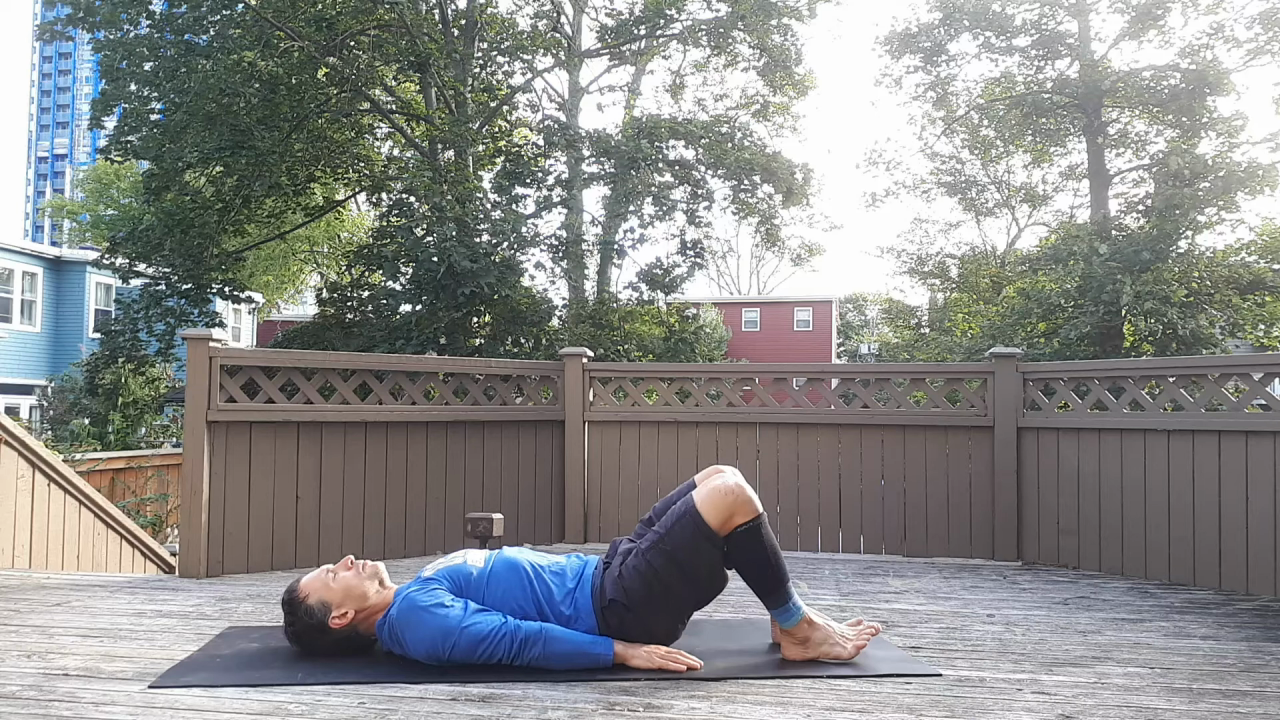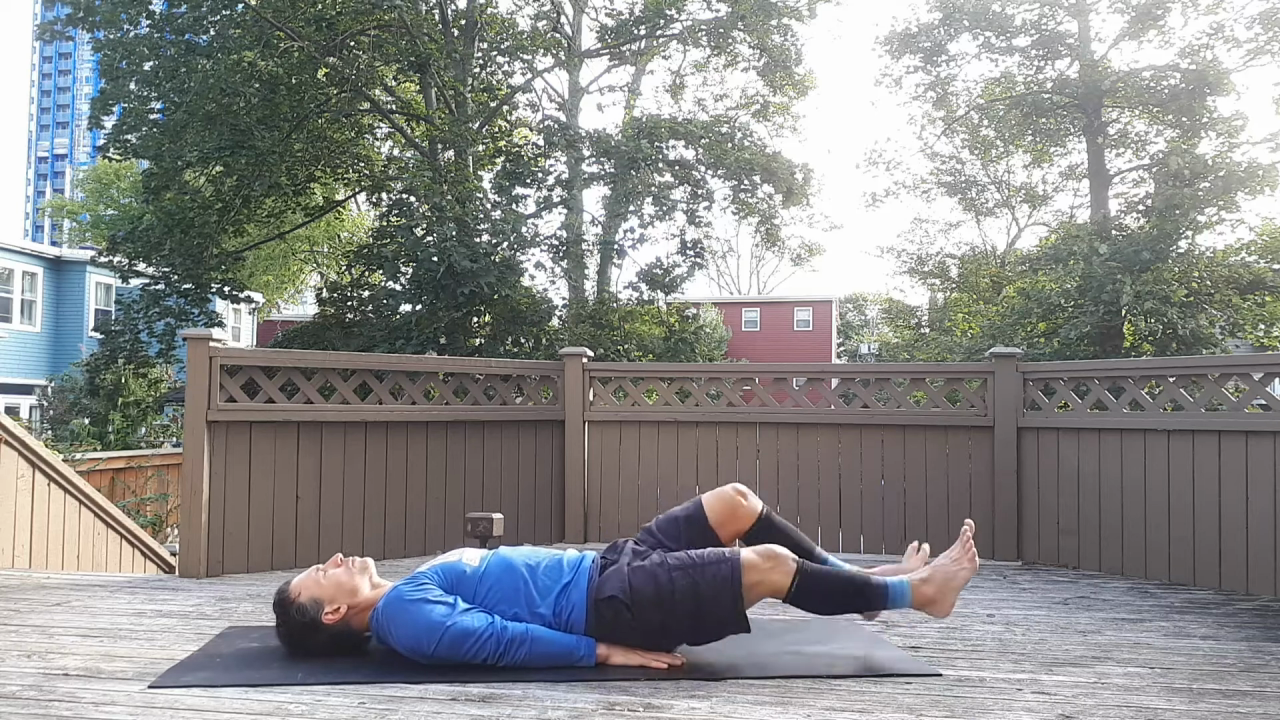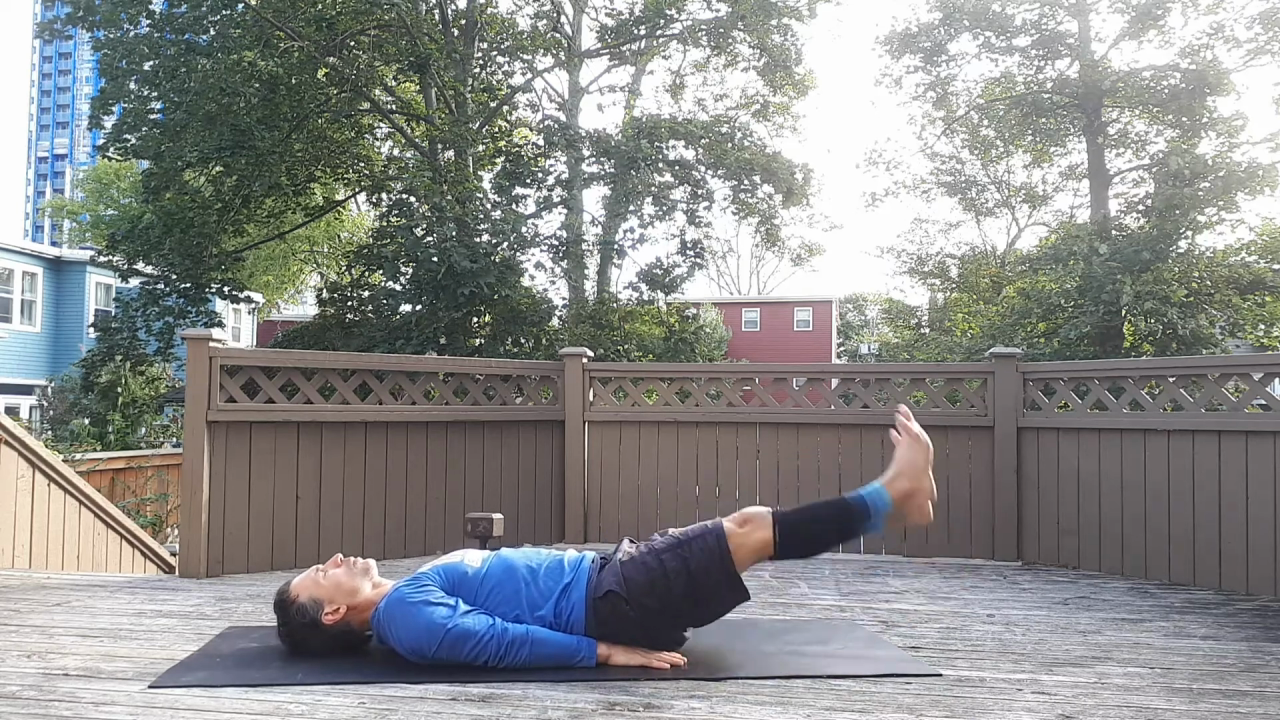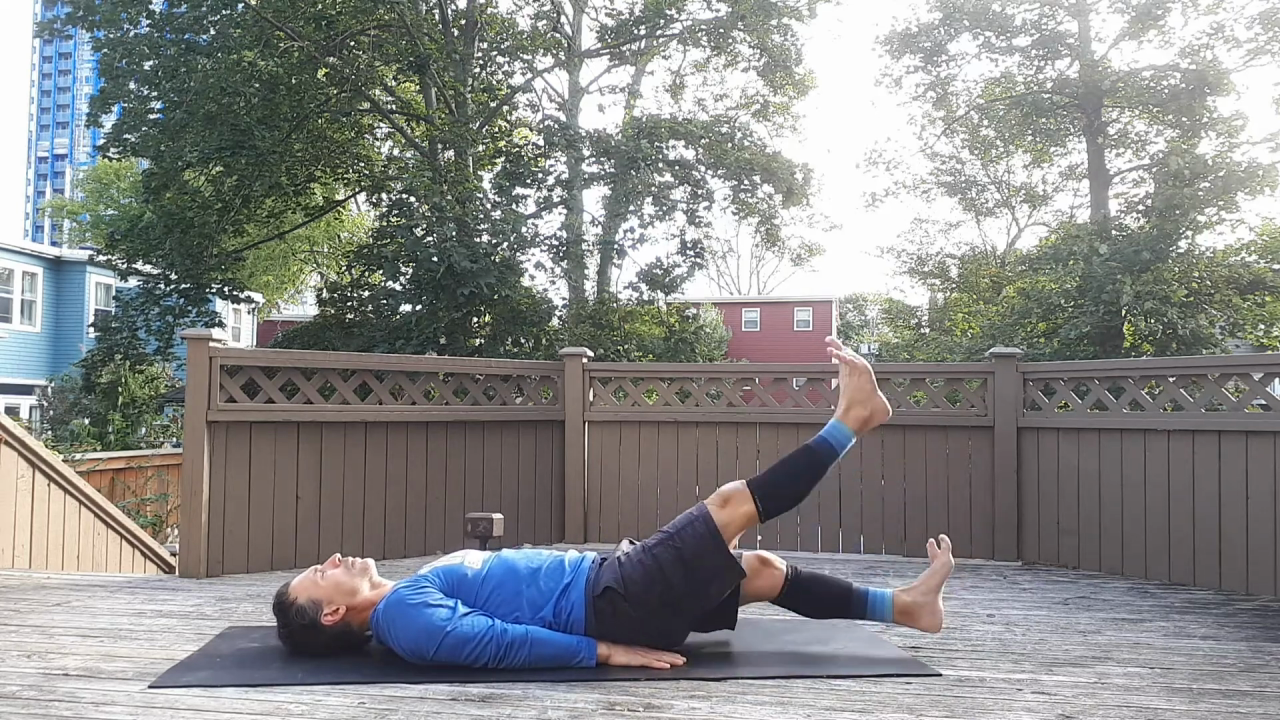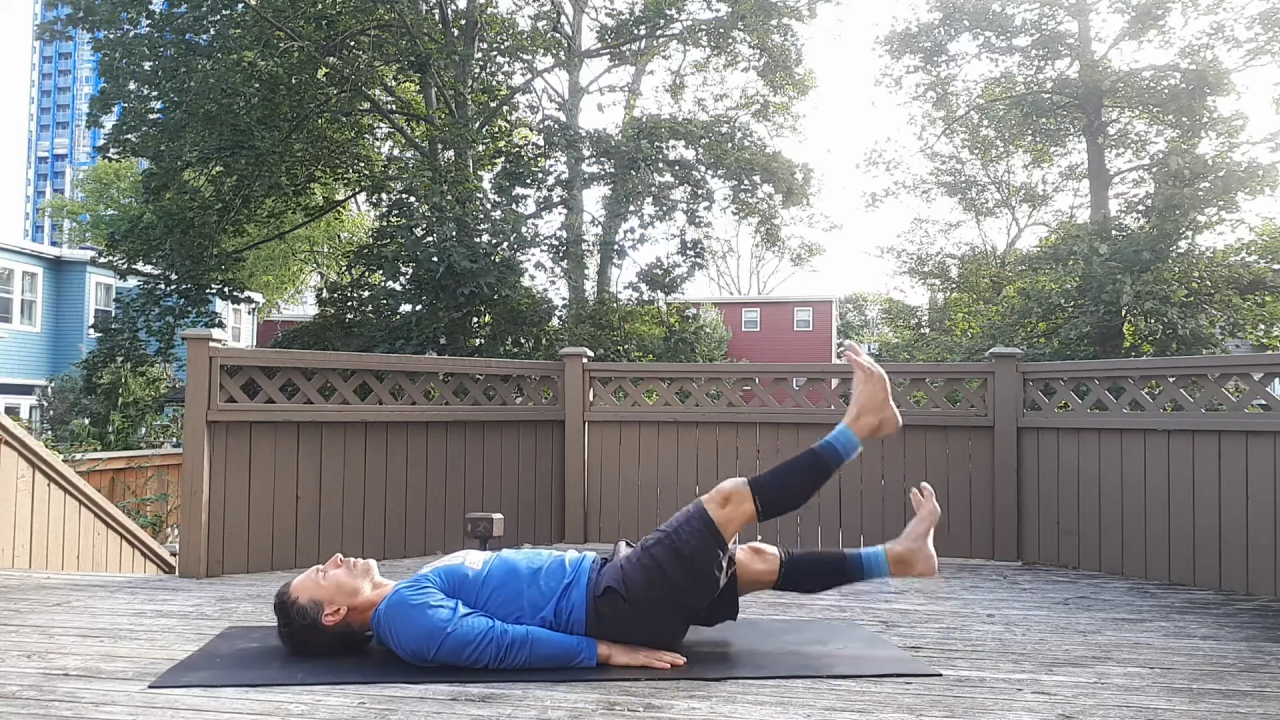
dt=1s
person 1, frame 1
left shoulder: (413, 597)
right shoulder: (415, 619)
right elbow: (516, 641)
right wrist: (624, 649)
left hip: (604, 571)
right hip: (619, 606)
left knee: (720, 476)
right knee: (732, 496)
left ankle: (788, 616)
right ankle: (800, 629)
person 1, frame 2
left shoulder: (408, 592)
right shoulder: (403, 616)
right elbow: (500, 637)
right wrist: (606, 650)
left hip: (608, 566)
right hip: (611, 604)
left knee: (735, 501)
right knee: (769, 563)
left ankle: (861, 580)
right ankle: (912, 593)
person 1, frame 3
left shoulder: (405, 594)
right shoulder: (403, 617)
right elbow: (499, 642)
right wrist: (606, 651)
left hip: (601, 574)
right hip: (607, 604)
left knee: (745, 529)
right knee: (750, 528)
left ankle: (891, 499)
right ankle: (889, 495)
person 1, frame 4
left shoulder: (411, 592)
right shoulder: (405, 619)
right elbow: (502, 642)
right wrist: (607, 649)
left hip: (604, 575)
right hip: (612, 605)
left knee: (760, 569)
right knee: (733, 503)
left ankle: (901, 605)
right ankle: (848, 421)
person 1, frame 5
left shoulder: (412, 593)
right shoulder: (405, 617)
right elbow: (501, 644)
right wrist: (607, 650)
left hip: (600, 578)
right hip: (611, 608)
left knee: (754, 560)
right knee: (730, 500)
left ankle: (896, 557)
right ankle: (855, 426)
